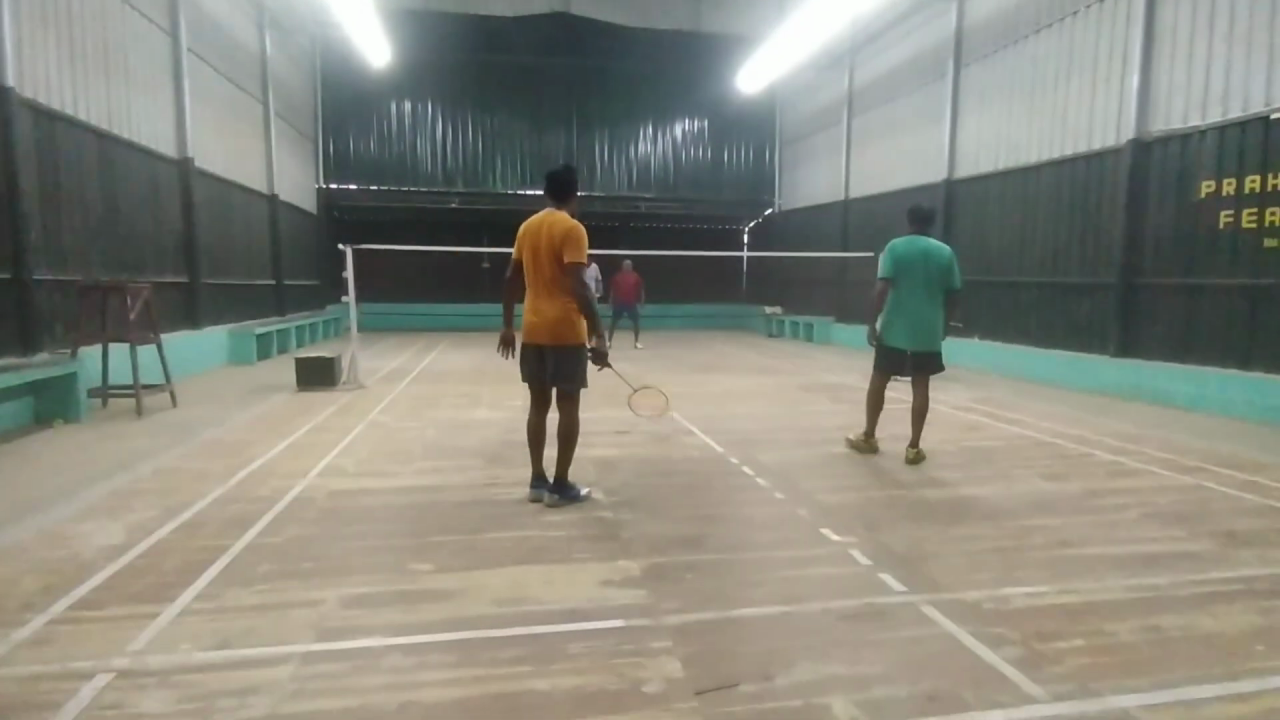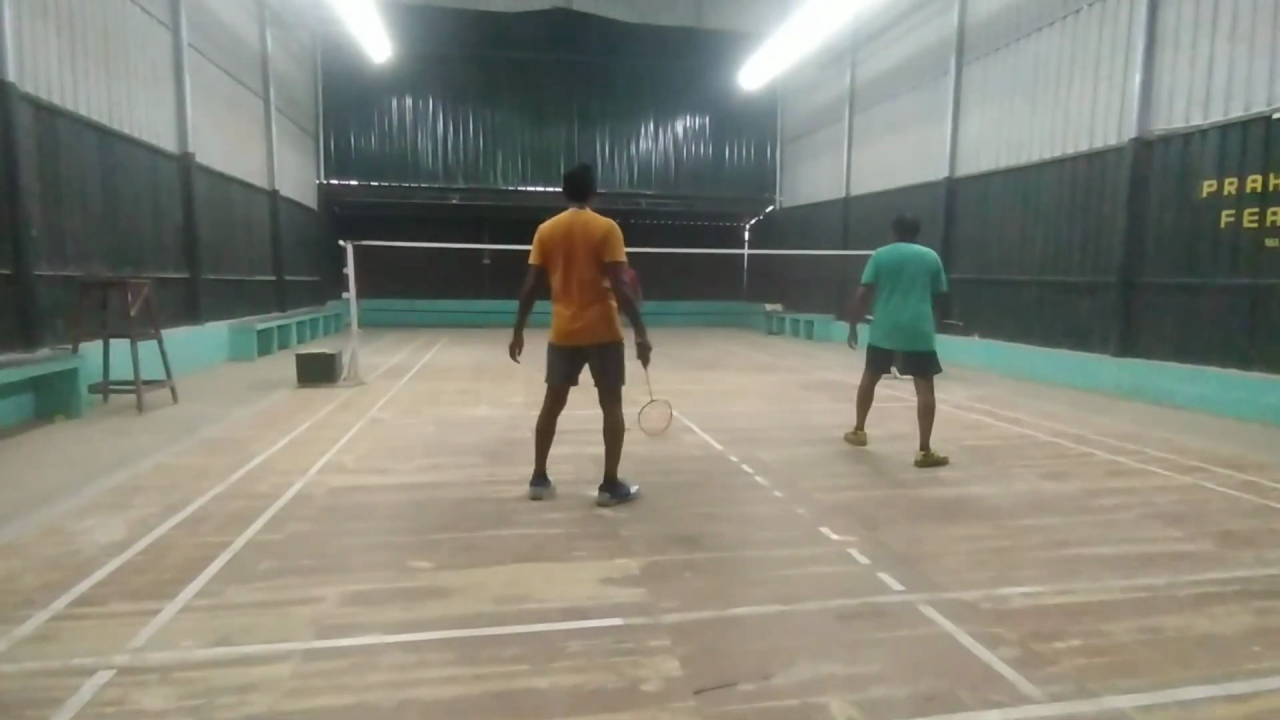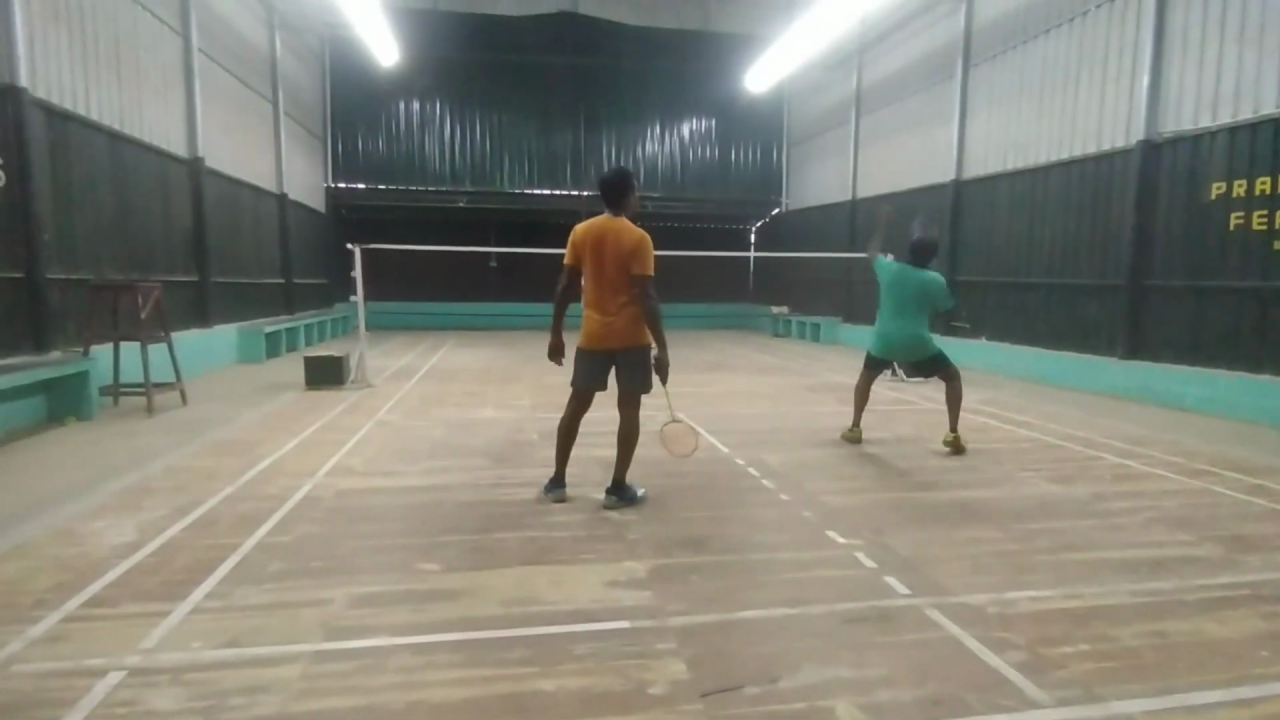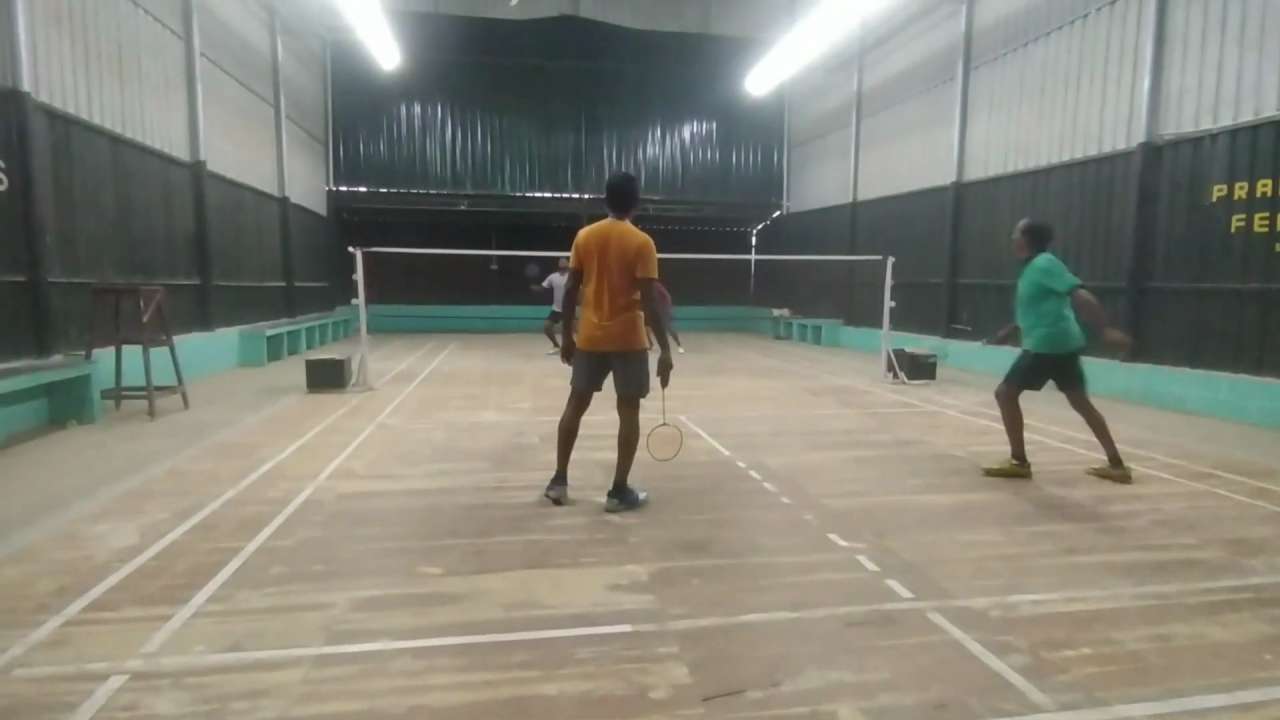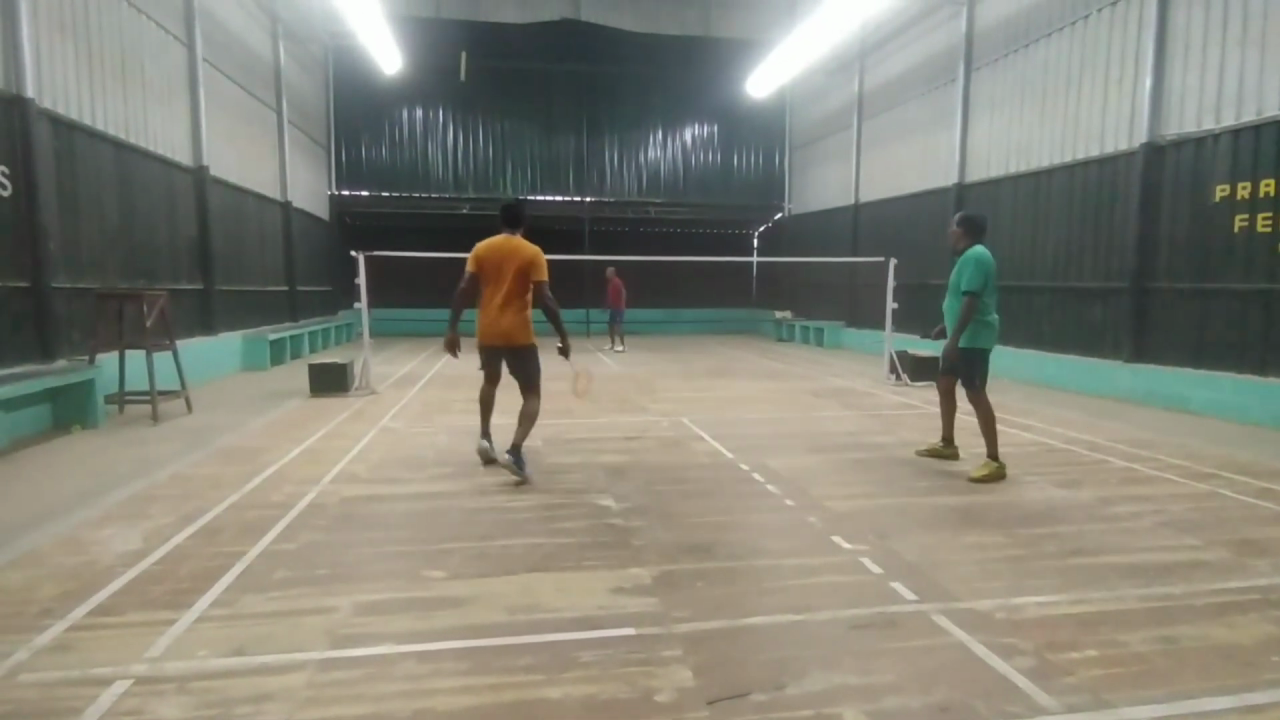
dt=1s
person 1, frame 1
left shoulder: (527, 227)
right shoulder: (572, 228)
left elbow: (511, 280)
right elbow: (578, 286)
left wrist: (508, 325)
right wrist: (598, 337)
left hip: (532, 331)
right hip: (564, 333)
left knee: (538, 405)
right knee: (567, 406)
left ankle: (538, 481)
right ankle: (559, 486)
person 1, frame 2
left shoulder: (546, 230)
right shoulder: (607, 228)
left elbow: (531, 286)
right elbow: (619, 286)
left wrist: (518, 331)
right wrist: (640, 333)
left hip: (563, 333)
right hip: (603, 333)
left knee: (552, 404)
right knee: (612, 406)
left ankle: (539, 479)
right ankle: (610, 484)
person 1, frame 3
left shoulder: (580, 232)
right shoulder: (638, 239)
left elbow: (564, 288)
right elbow: (645, 298)
left wrist: (556, 334)
right wrist: (661, 347)
left hip: (592, 336)
right hip: (631, 337)
left knee: (576, 406)
right knee: (629, 410)
left ankle: (557, 481)
right ankle: (618, 488)
person 1, frame 4
left shoulder: (585, 236)
right shoulder: (642, 242)
left elbow: (571, 291)
right elbow: (649, 301)
left wrist: (566, 335)
right wrist: (664, 350)
left hip: (589, 337)
right hip: (629, 340)
left knee: (575, 407)
right knee: (629, 412)
left ankle: (558, 482)
right ankle: (619, 491)
person 1, frame 5
left shoulder: (481, 249)
right shoulder: (533, 254)
left elbow: (464, 290)
right elbow: (545, 299)
left wrist: (452, 330)
right wrist: (563, 337)
left hip: (488, 333)
right hip: (519, 334)
left knee: (490, 381)
right knee: (531, 395)
left ankle: (485, 439)
right ankle: (515, 452)
person 2, frame 1
left shoulder: (895, 247)
right shoulder: (945, 252)
left elbow: (882, 289)
right elbow: (953, 296)
left wrist: (873, 324)
right wrist: (944, 325)
left hip: (895, 330)
right hip: (929, 332)
left knee: (878, 381)
right knee: (920, 387)
left ankle: (869, 437)
right ankle: (914, 447)
person 2, frame 2
left shoulder: (880, 255)
right shoulder: (931, 257)
left elbow: (863, 294)
right elbow: (940, 299)
left wrist: (852, 326)
left hip: (884, 331)
right hip: (919, 333)
left knee: (869, 378)
right knee: (925, 388)
left ankle: (858, 432)
right ankle: (924, 450)
person 2, frame 3
left shoulder: (890, 269)
right shoulder: (937, 281)
left elbow: (873, 251)
right elbow: (944, 309)
left wrist: (882, 224)
left hip: (884, 342)
right hip: (918, 345)
left knee: (866, 377)
right knee: (953, 378)
left ankle: (854, 429)
right ankle: (953, 436)
person 2, frame 4
left shoulder: (1045, 265)
right shoulder: (1032, 268)
left elbow: (1080, 295)
left wrist: (1106, 329)
right wrist: (1008, 332)
left hip: (1046, 345)
right hip: (1063, 344)
left knee: (1005, 394)
right knee: (1080, 402)
left ankle: (1019, 461)
right ankle: (1117, 465)
person 2, frame 5
left shoulder: (975, 257)
right shoulder: (969, 256)
left elbow: (971, 302)
left wrist: (954, 338)
right wrist: (946, 327)
left hip: (973, 338)
right hip: (961, 338)
left knee: (976, 395)
right knee: (944, 385)
left ankle: (994, 461)
right ankle: (947, 444)
